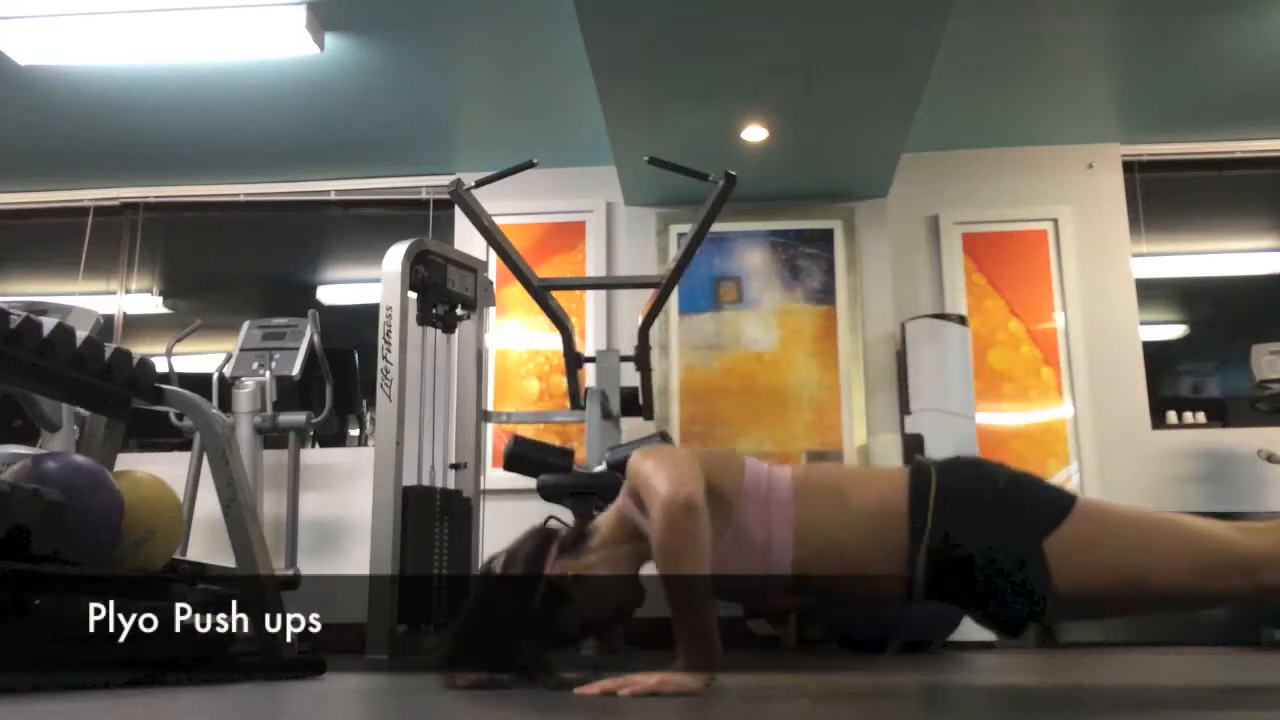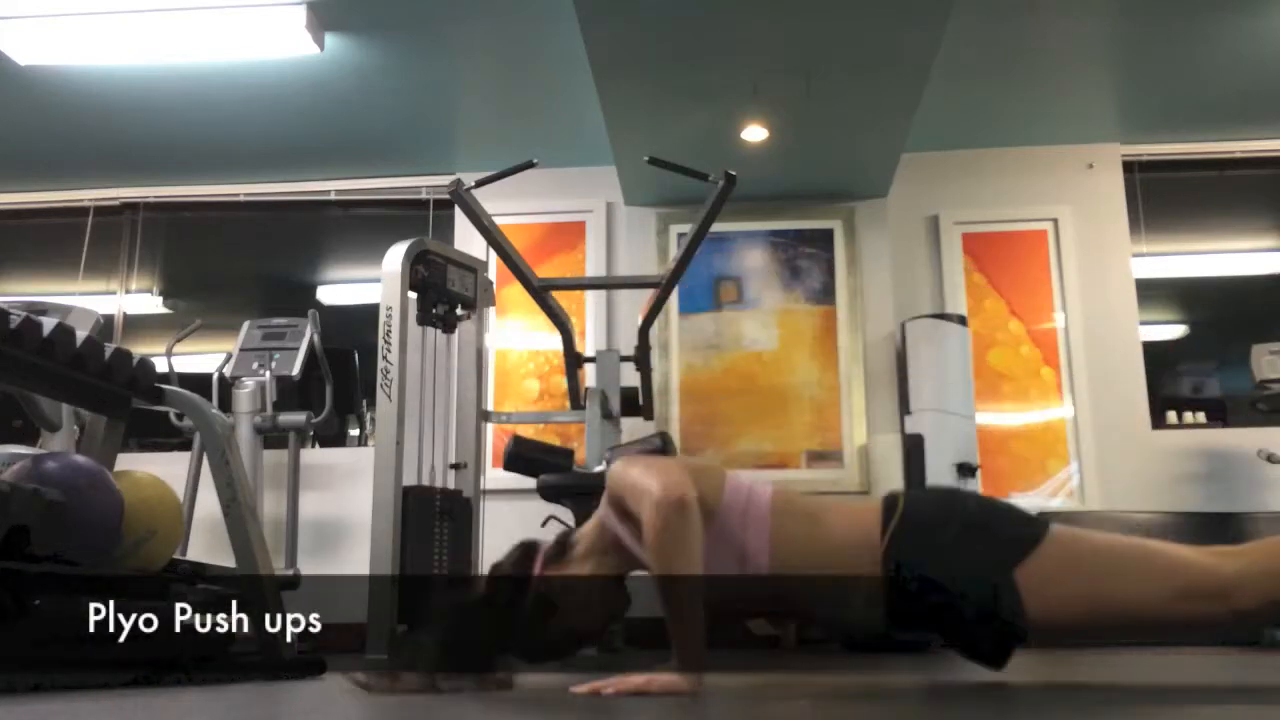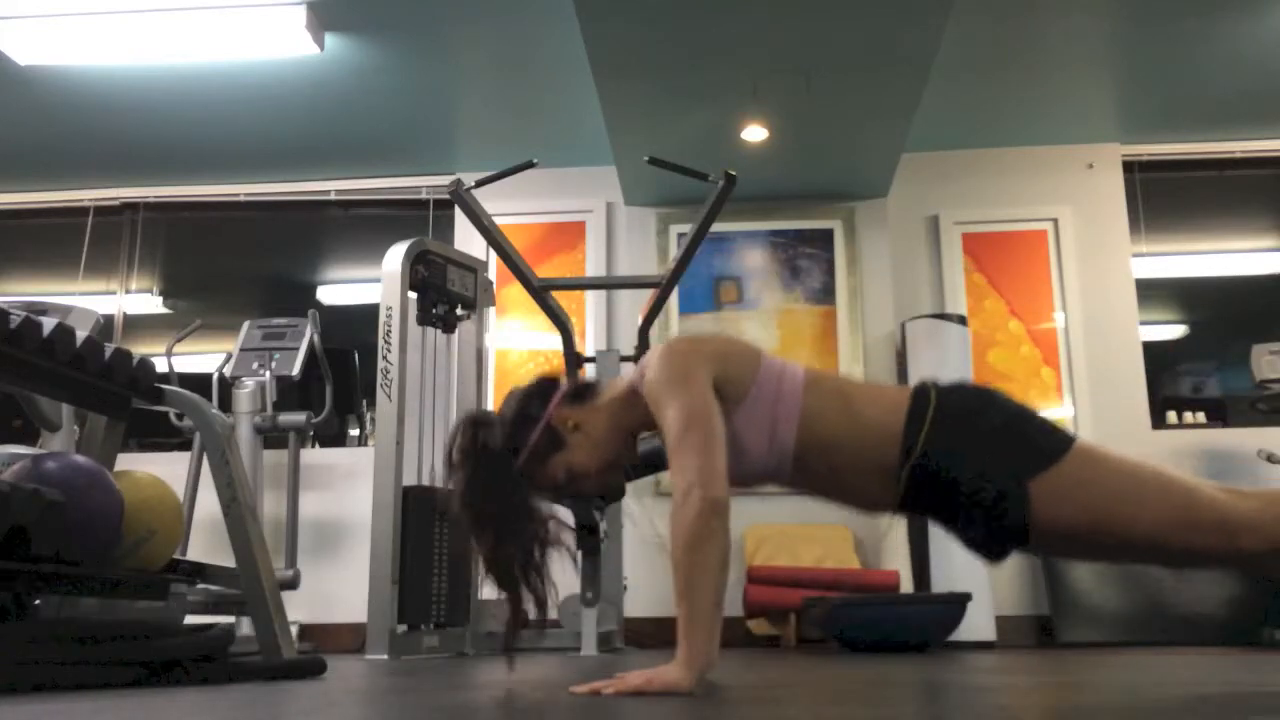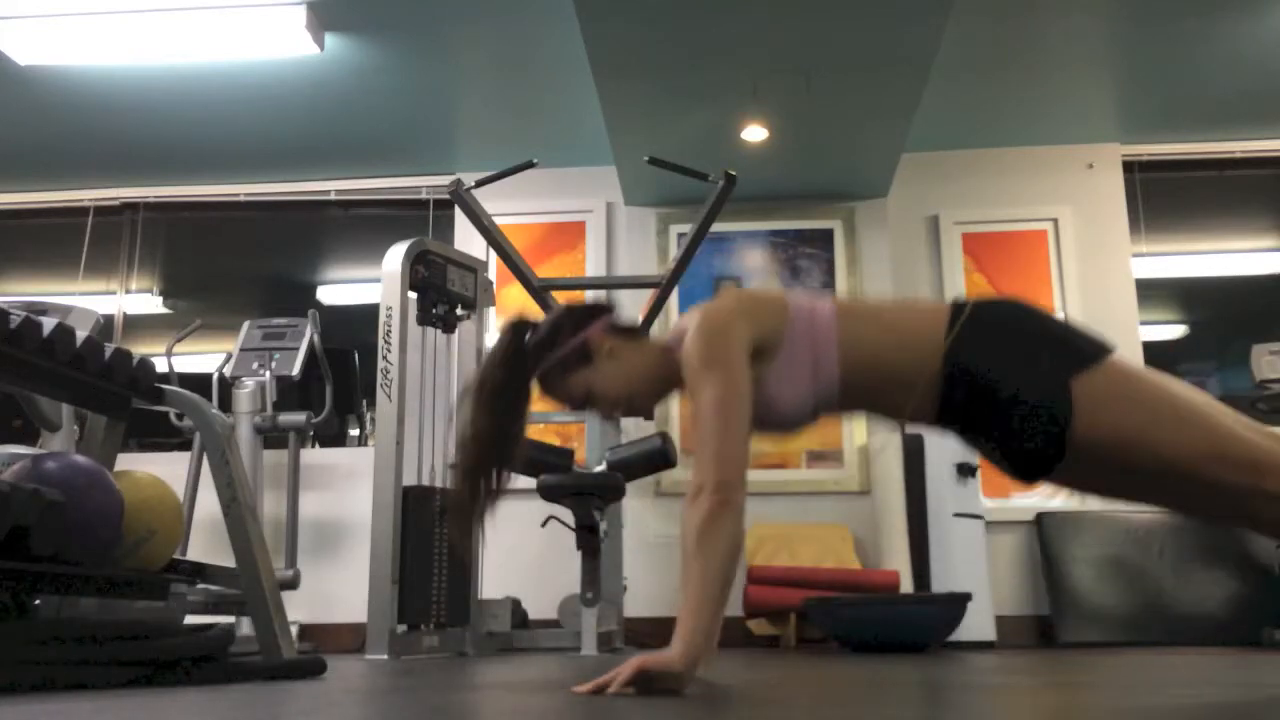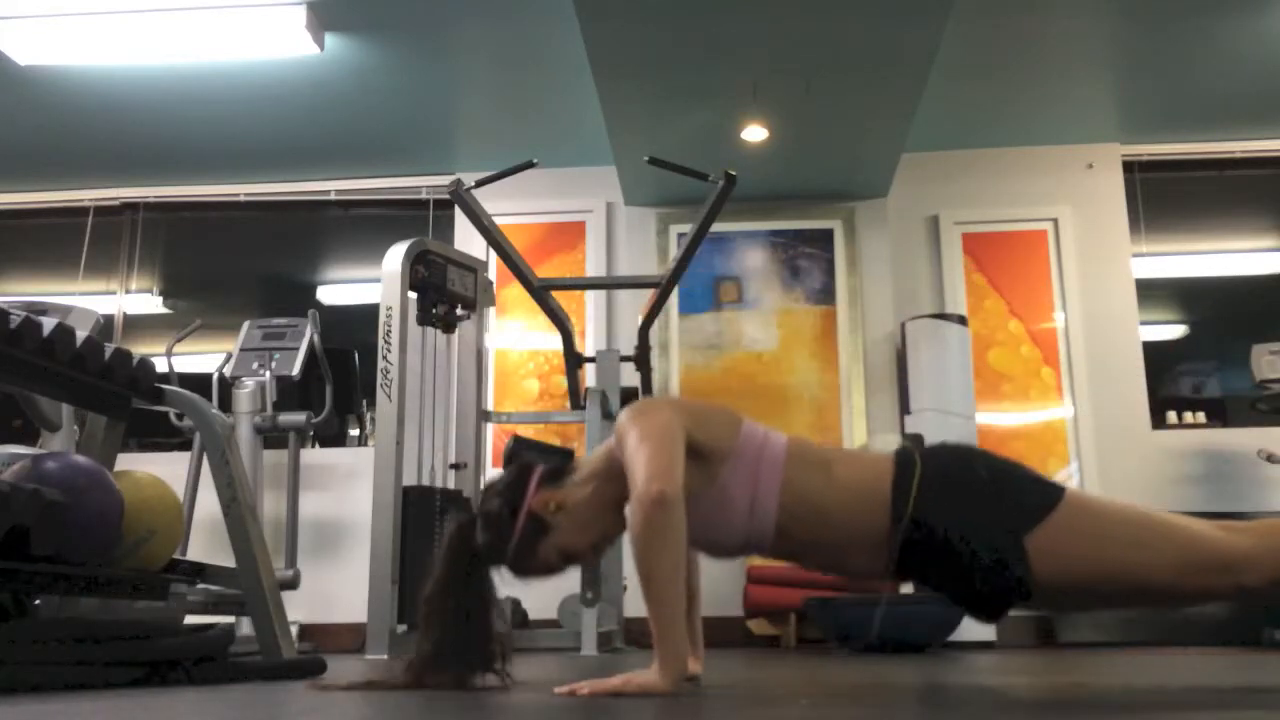
dt=1s
person 1, frame 1
left shoulder: (648, 470)
right shoulder: (648, 522)
left elbow: (682, 510)
left wrist: (693, 665)
left hip: (965, 524)
right hip: (944, 532)
person 1, frame 2
left shoulder: (627, 488)
right shoulder: (631, 535)
left elbow: (674, 503)
left wrist: (685, 668)
left hip: (937, 557)
right hip: (918, 560)
person 1, frame 3
left shoulder: (670, 371)
right shoulder: (654, 407)
left elbow: (701, 501)
right elbow: (700, 509)
left wrist: (690, 663)
right wrist: (697, 653)
left hip: (961, 453)
right hip: (937, 470)
person 1, frame 4
left shoulder: (709, 335)
right shoulder: (697, 366)
left elbow: (722, 492)
right elbow: (719, 492)
left wrist: (689, 649)
right wrist: (694, 642)
left hip: (1004, 367)
right hip: (978, 391)
person 1, frame 5
left shoulder: (642, 428)
right shoulder: (633, 481)
left elbow: (660, 508)
right elbow: (676, 542)
left wrist: (666, 667)
right wrist: (684, 652)
left hip: (953, 514)
right hip: (934, 530)
